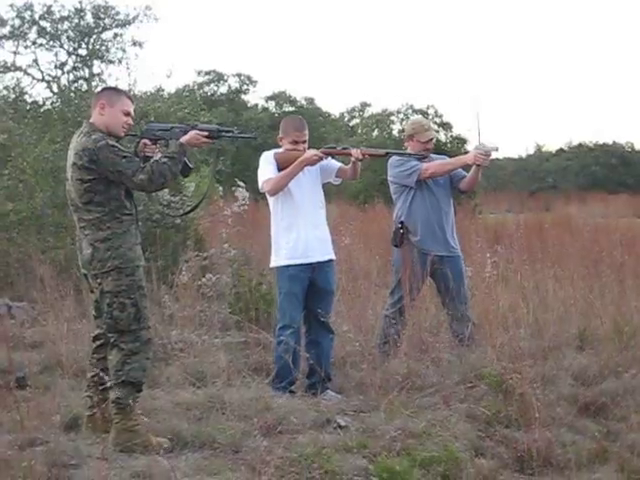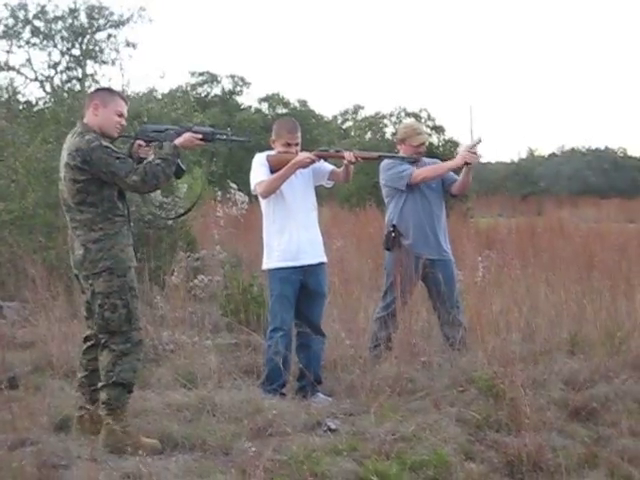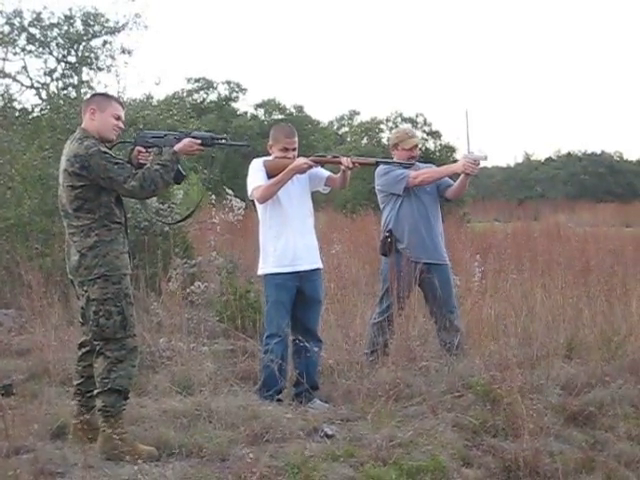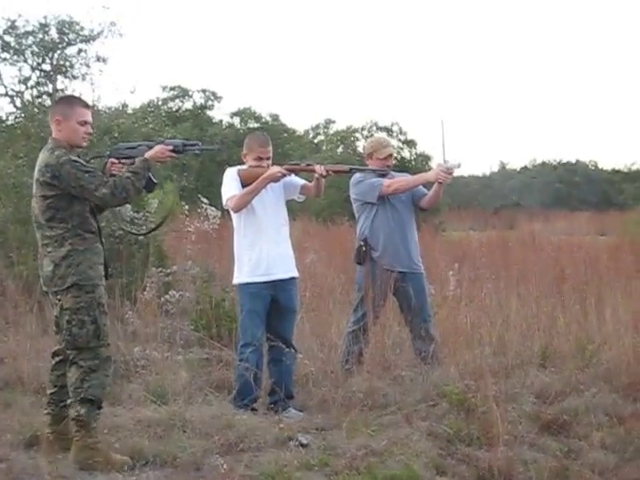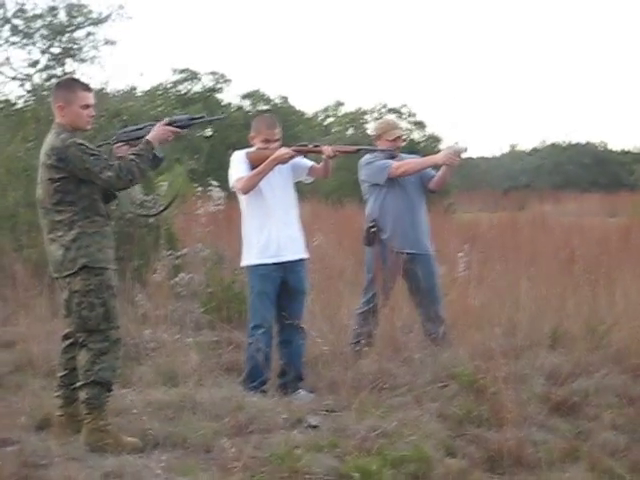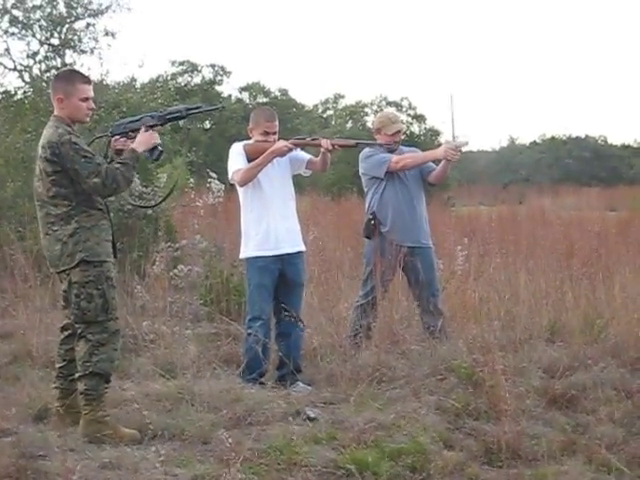
dt=0.5s
person 1, frame 1
left shoulder: (84, 142)
right shoulder: (97, 145)
left elbow: (126, 179)
right elbow: (149, 180)
left wrist: (140, 156)
right wrist: (181, 145)
left hip: (99, 253)
right hip: (116, 255)
left knee: (108, 333)
right knee: (133, 337)
left ankle: (99, 412)
right ankle: (125, 426)
person 1, frame 2
left shoulder: (78, 142)
right shoulder: (91, 146)
left elbow: (120, 179)
right elbow: (142, 181)
left wrist: (134, 158)
right wrist: (175, 147)
left hip: (91, 254)
right hip: (107, 255)
left knee: (99, 334)
right knee: (124, 338)
left ankle: (89, 412)
right ankle: (114, 428)
person 1, frame 3
left shoulder: (78, 149)
right shoulder: (89, 151)
left elbow: (118, 186)
right elbow: (141, 187)
left wrist: (134, 165)
right wrist: (175, 153)
left hip: (89, 261)
right hip: (103, 262)
left knee: (95, 340)
right knee: (120, 344)
left ankle: (85, 420)
right ankle: (112, 434)
person 1, frame 4
left shoulder: (54, 160)
right shoulder: (61, 161)
left elbow: (91, 204)
right elbow: (113, 195)
left wrist: (108, 175)
right wrist: (146, 161)
left hip: (65, 271)
right hip: (77, 271)
left knee: (68, 351)
right knee: (92, 354)
left ankle: (57, 431)
right ankle: (85, 443)
person 1, frame 5
left shoulder: (59, 145)
right shoulder: (67, 145)
left elbow: (97, 190)
right elbow: (118, 180)
left wrist: (119, 161)
right wrist: (150, 143)
left hip: (74, 256)
right hip: (86, 256)
left knee: (79, 334)
right knee: (102, 337)
left ankle: (69, 414)
right ankle: (96, 426)
person 1, frame 6
left shoulder: (57, 137)
right shoulder: (63, 139)
left elbow: (92, 183)
right elbow: (105, 184)
left wrist: (115, 156)
right wrist: (135, 150)
left hip: (73, 248)
right hip: (84, 248)
left knee: (77, 326)
right knee: (100, 329)
left ankle: (66, 406)
right ankle: (93, 417)
person 2, frame 1
left shoulder: (317, 160)
right shoulder: (270, 159)
left elbow: (349, 175)
right elbow: (271, 188)
left wrist: (355, 161)
right wrist: (301, 162)
left hip: (322, 255)
right hip: (290, 258)
left knee: (321, 324)
right knee: (289, 325)
left ankle: (318, 384)
right ankle: (282, 387)
person 2, frame 2
left shoulder: (309, 162)
right shoulder: (262, 160)
left elbow: (342, 178)
right elbow: (263, 191)
left wrist: (348, 164)
right wrist: (293, 165)
left hip: (314, 258)
right hip: (282, 261)
left knee: (312, 327)
right knee: (280, 328)
left ankle: (309, 386)
right ankle: (272, 390)
person 2, frame 3
left shoulder: (306, 167)
right shoulder: (259, 166)
left elbow: (338, 185)
right elbow: (261, 195)
left wrist: (345, 170)
right wrist: (290, 170)
left hip: (310, 264)
right hip: (278, 266)
left knee: (308, 334)
right knee: (276, 334)
left ankle: (305, 392)
right ankle: (269, 396)
person 2, frame 4
left shoulder: (280, 176)
right shoulder: (234, 175)
left elbow: (313, 192)
right elbow: (235, 204)
left wrist: (319, 178)
right wrist: (265, 178)
left hip: (285, 273)
right hip: (252, 275)
left knee: (283, 342)
right knee: (251, 343)
left ankle: (280, 401)
right ankle: (244, 405)
person 2, frame 5
left shoulder: (288, 158)
right shoulder: (241, 158)
left elbow: (321, 174)
right elbow: (243, 187)
left wrist: (327, 159)
right wrist: (272, 161)
left hip: (294, 255)
right hip: (261, 257)
left knee: (293, 325)
right knee: (261, 325)
left ankle: (291, 383)
right ankle: (254, 387)
person 2, frame 6
left shoulder: (286, 151)
right shoulder: (240, 150)
left elbow: (319, 167)
right elbow: (241, 179)
left wrist: (325, 152)
right wrist: (271, 153)
left hip: (292, 247)
right hip: (260, 250)
left knee: (291, 317)
right knee: (259, 317)
left ankle: (289, 375)
right ankle: (252, 379)
person 3, frame 1
left shoulder: (443, 161)
right shoulder: (397, 163)
left elbow: (466, 185)
right elbow: (428, 171)
left wrist: (477, 166)
right wrist: (466, 159)
left hip: (447, 246)
right hip: (412, 246)
left knee: (458, 302)
right knee: (399, 301)
right ankle: (385, 352)
person 3, frame 2
left shoulder: (435, 165)
right shoulder: (389, 167)
left elbow: (458, 189)
right elbow: (418, 177)
left wrist: (467, 167)
right wrist: (455, 162)
left hip: (439, 249)
right hip: (404, 249)
left knee: (450, 306)
right knee: (391, 305)
right ankle: (377, 355)
person 3, frame 3
left shoulder: (430, 170)
right shoulder: (384, 172)
left elbow: (452, 193)
right elbow: (417, 179)
left wrist: (466, 174)
right wrist: (455, 167)
left hip: (435, 254)
right hip: (400, 254)
left knee: (447, 310)
right knee: (387, 309)
left ankle: (457, 358)
right ankle: (373, 359)
person 3, frame 4
left shoulder: (405, 179)
right shoulder: (360, 181)
left elbow: (427, 202)
right elbow: (390, 188)
left wrist: (439, 183)
right wrist: (428, 176)
left hip: (409, 263)
right hip: (375, 262)
left knee: (421, 318)
right knee: (362, 319)
left ankle: (431, 367)
right ankle: (348, 368)
person 3, frame 5
left shoulder: (414, 161)
right shoulder: (368, 163)
left elbow: (434, 184)
right elbow: (398, 170)
left wrist: (447, 165)
right wrist: (436, 158)
left hip: (419, 244)
right hip: (384, 244)
left knee: (430, 300)
right knee: (372, 300)
right ankle: (358, 350)
person 3, frame 6
left shoulder: (413, 153)
right shoulder: (369, 156)
left elbow: (434, 178)
right elbow: (398, 164)
left wrist: (447, 160)
right wrist: (436, 153)
left hip: (418, 237)
right hip: (384, 237)
left knee: (429, 293)
right knee: (371, 293)
left ankle: (440, 341)
right ankle: (356, 342)
